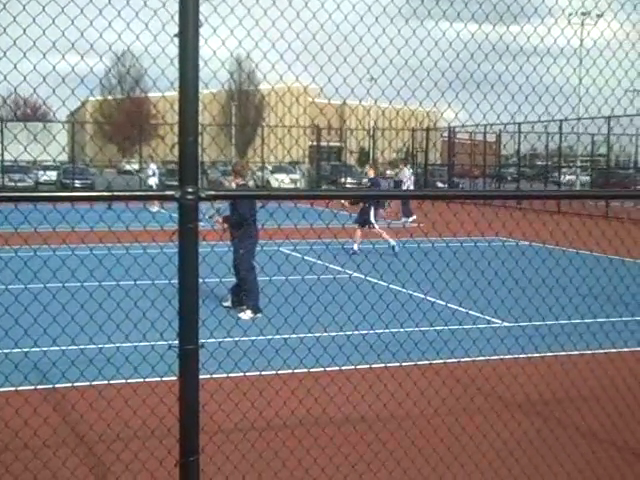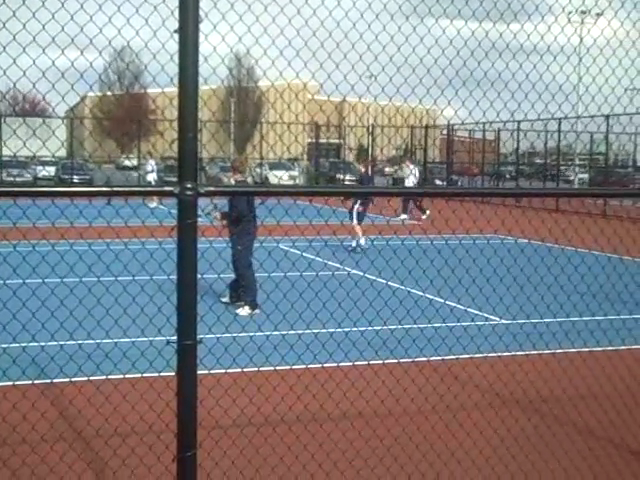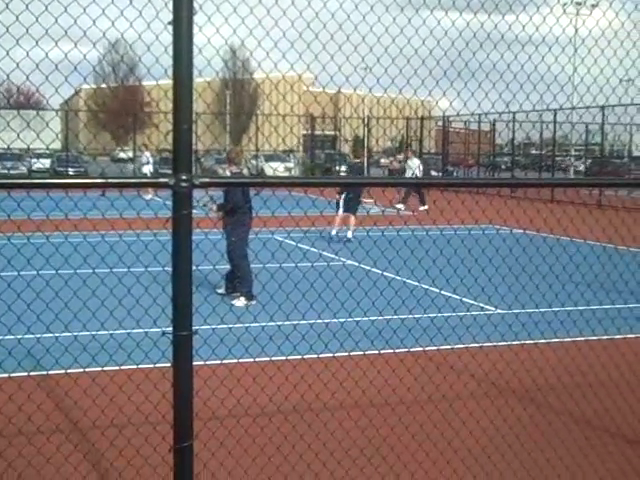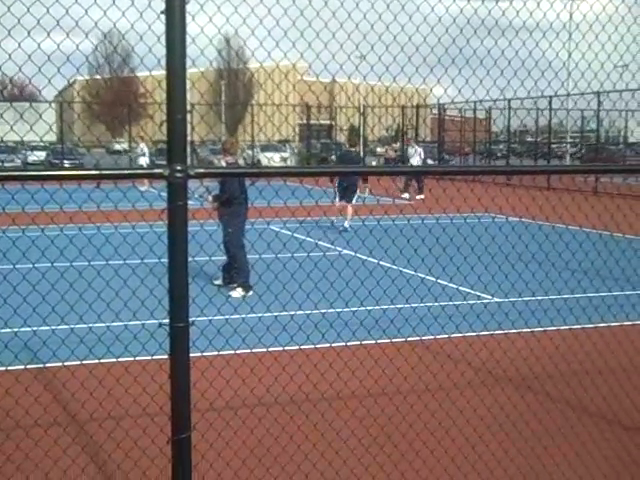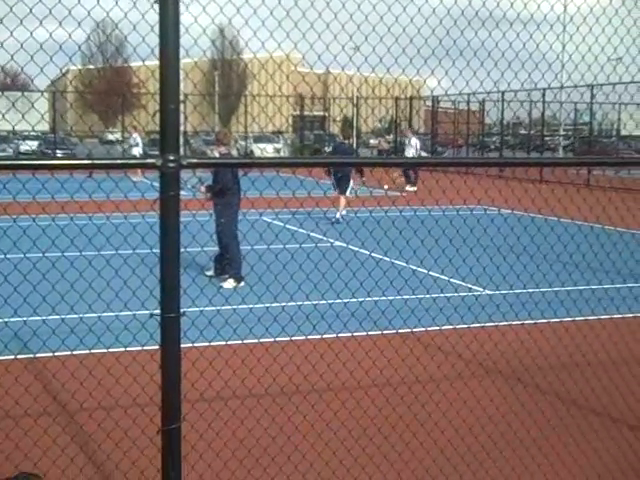
dt=0.2s
person 1, frame 1
right shoulder: (242, 190)
left elbow: (242, 216)
left wrist: (225, 219)
right wrist: (229, 221)
left hip: (245, 237)
right hip: (241, 236)
left knee: (247, 271)
right knee: (239, 269)
left ankle: (253, 308)
right ankle: (237, 299)
person 1, frame 2
right shoulder: (244, 187)
left elbow: (239, 212)
left wrist: (223, 216)
right wrist: (228, 218)
left hip: (243, 233)
right hip: (242, 232)
left knee: (244, 267)
right knee: (239, 265)
left ankle: (251, 304)
right ankle: (235, 294)
person 1, frame 3
right shoulder: (240, 178)
left elbow: (235, 203)
left wrist: (219, 208)
right wrist: (224, 210)
left hip: (238, 224)
right hip: (238, 223)
left knee: (240, 258)
right knee: (234, 256)
left ankle: (247, 295)
right ankle: (231, 285)
person 1, frame 4
right shoulder: (235, 168)
left elbow: (231, 194)
left wrist: (215, 198)
right wrist: (219, 201)
left hip: (234, 214)
right hip: (233, 213)
left knee: (236, 248)
right knee: (230, 246)
left ankle: (244, 286)
right ankle: (229, 277)
person 1, frame 5
right shoulder: (228, 159)
left elbow: (224, 184)
left wrist: (208, 189)
right wrist: (213, 191)
left hip: (227, 205)
right hip: (225, 203)
left knee: (229, 239)
right knee: (223, 237)
left ankle: (236, 277)
right ankle: (220, 267)
